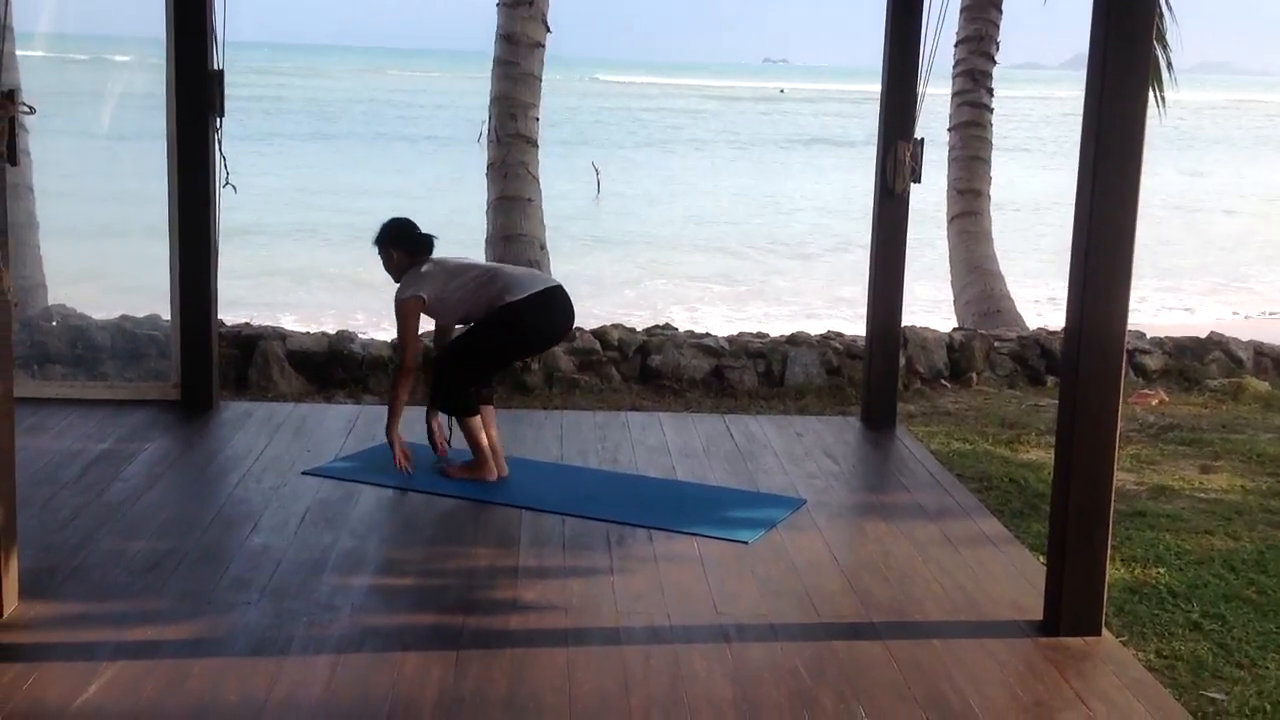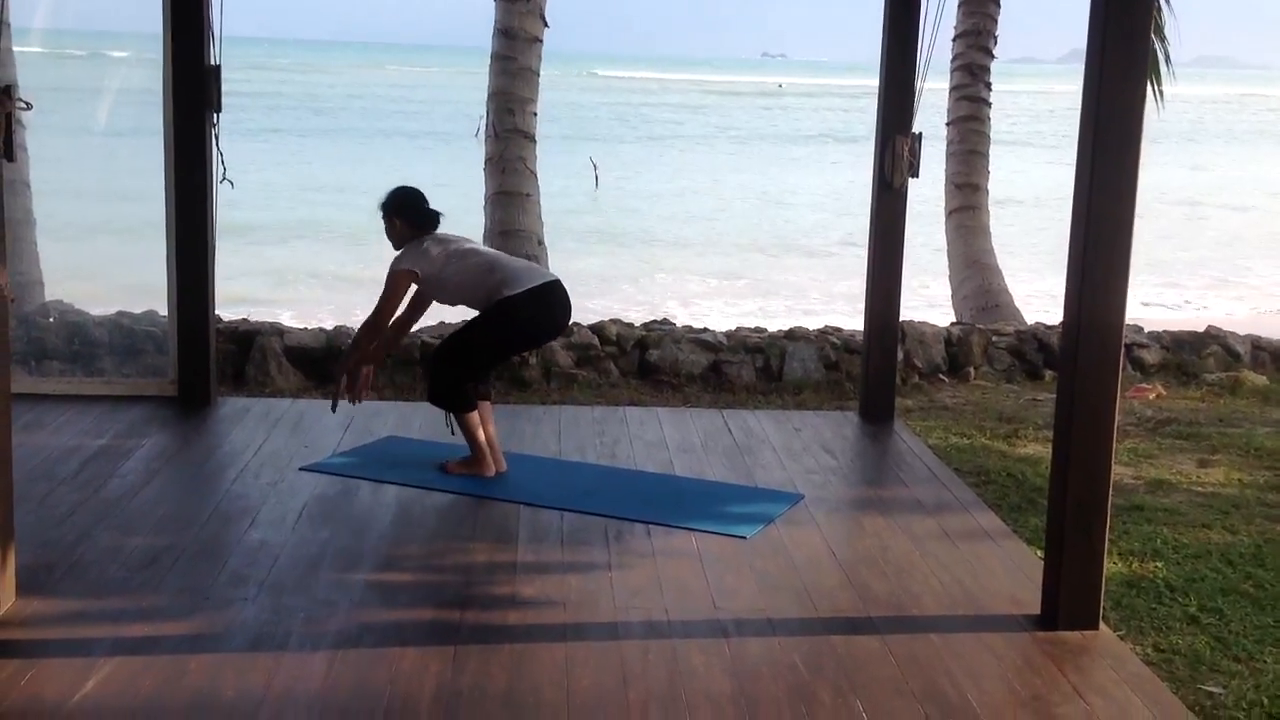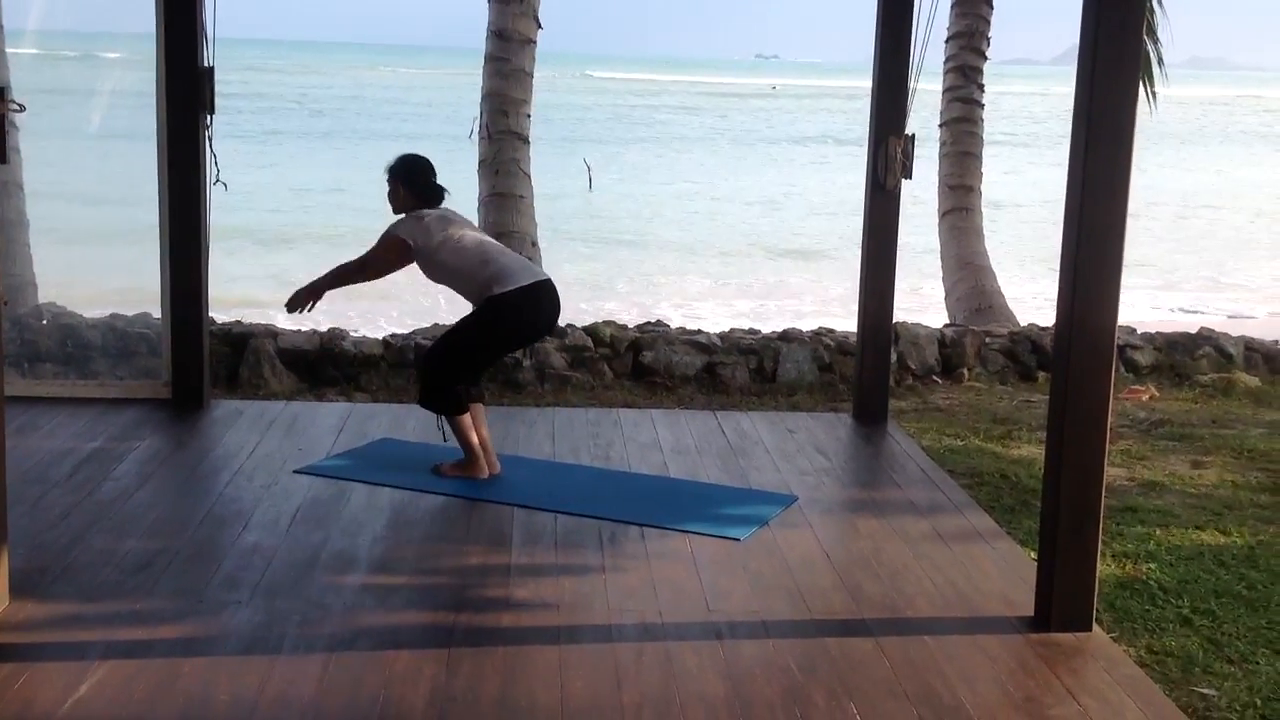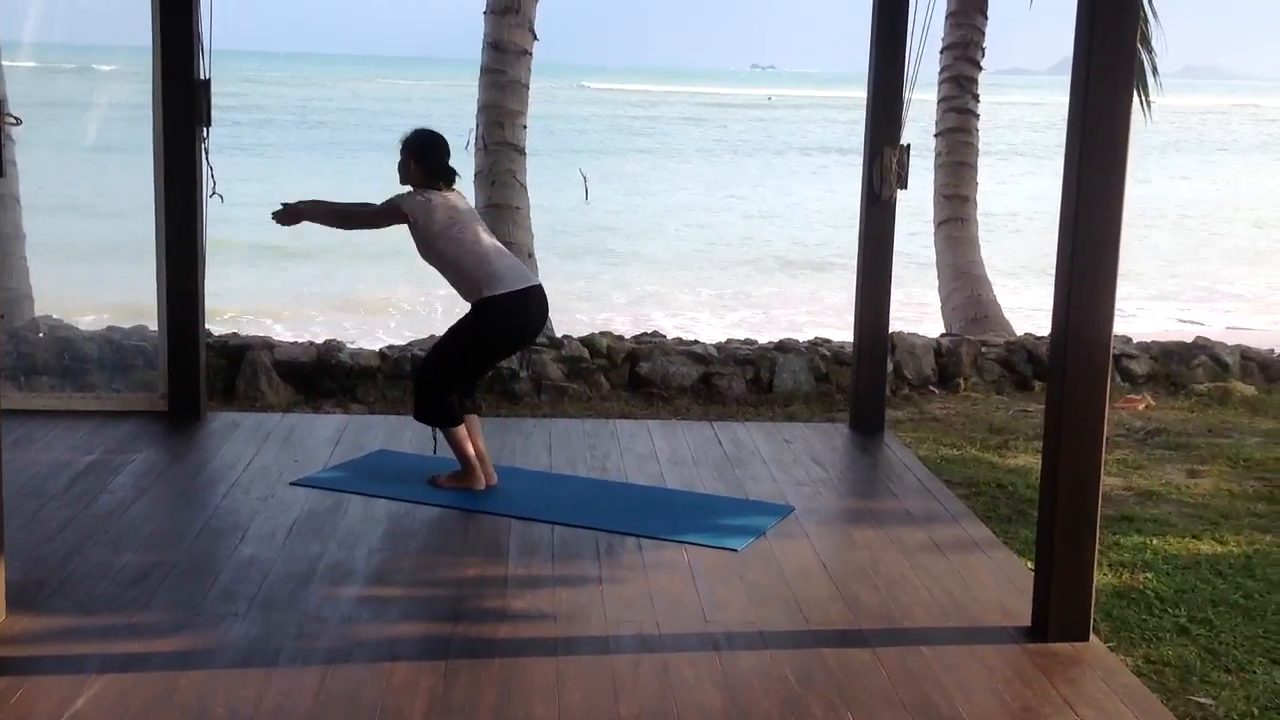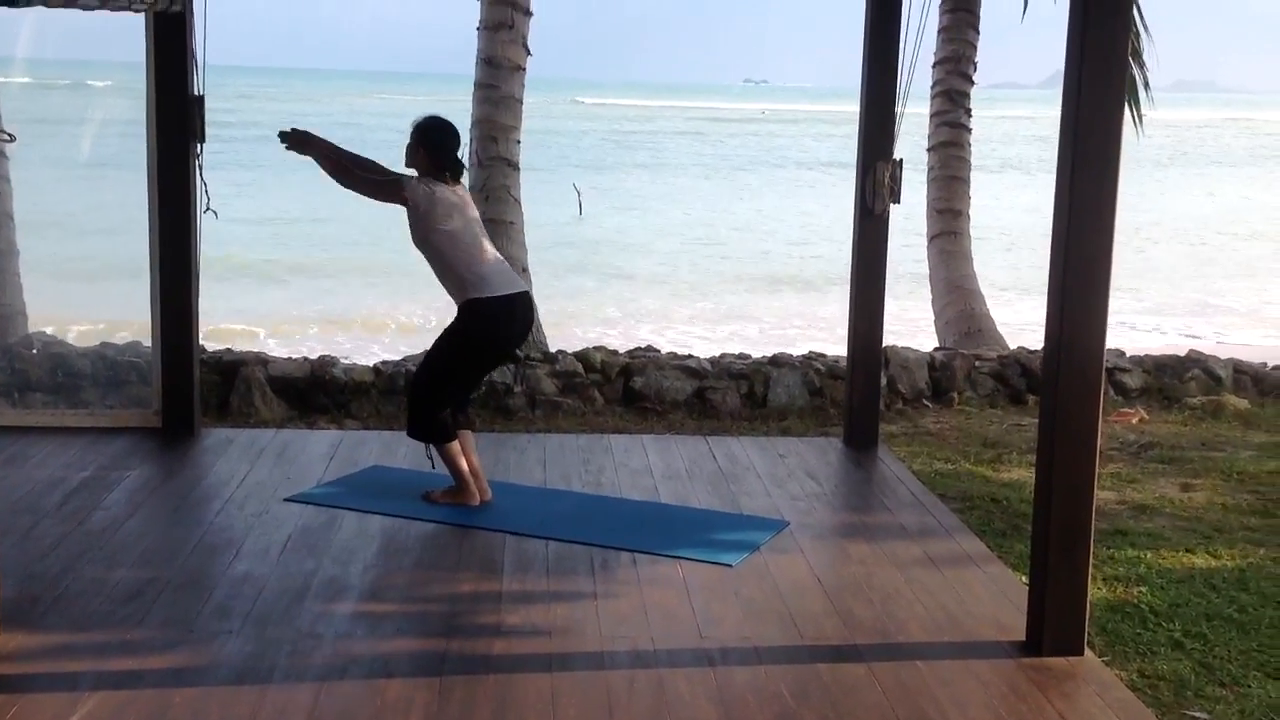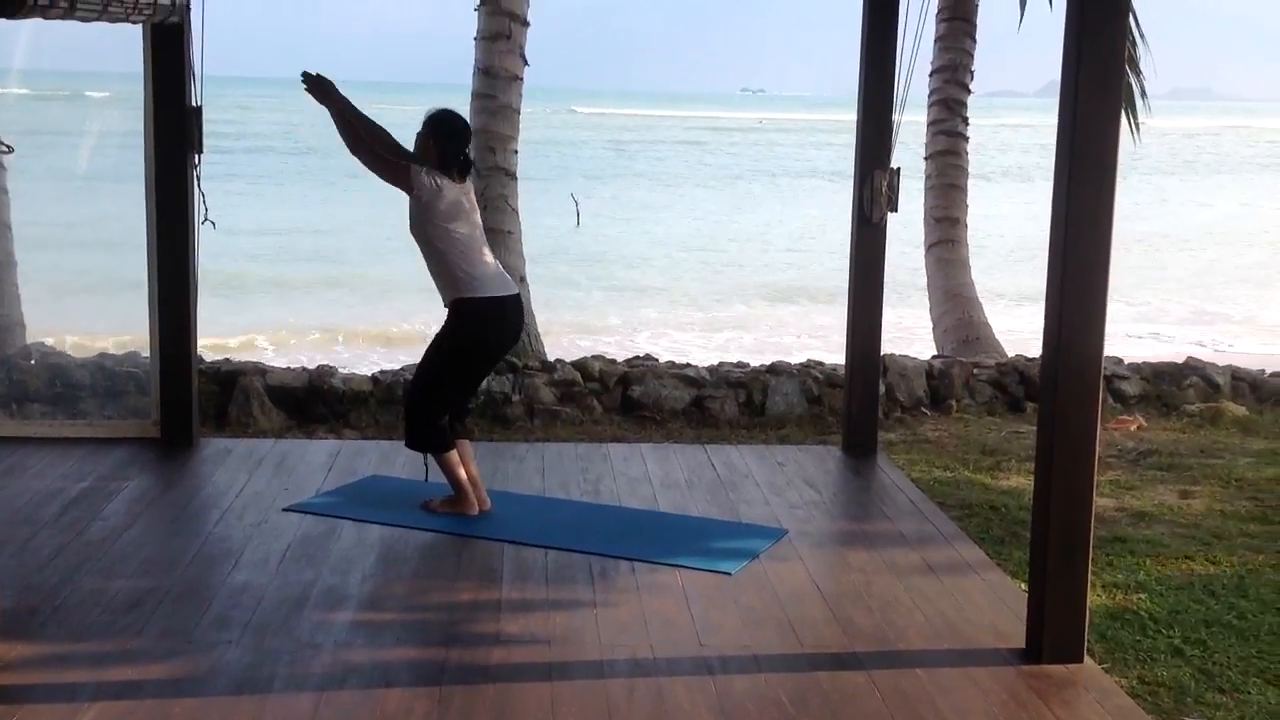
dt=0.2s
person 1, frame 1
left shoulder: (409, 290)
right shoulder: (440, 271)
left elbow: (408, 366)
right elbow: (444, 345)
left wrist: (392, 431)
right wrist: (433, 416)
left hip: (530, 310)
right hip: (556, 304)
left knee: (448, 373)
right knee: (470, 365)
left ankle: (483, 465)
right ankle: (495, 459)
person 1, frame 2
left shoulder: (409, 259)
right shoulder: (440, 247)
left elbow: (378, 322)
right elbow: (408, 318)
left wrist: (345, 367)
right wrist: (368, 362)
left hip: (527, 305)
right hip: (553, 298)
left knee: (445, 366)
right knee: (466, 361)
left ankle: (481, 461)
right ankle: (493, 455)
person 1, frame 3
left shoulder: (410, 227)
right shoulder: (441, 218)
left elbow: (360, 267)
right elbow: (380, 266)
left wrist: (313, 288)
right wrist: (324, 286)
left hip: (516, 305)
right hip: (542, 298)
left knee: (437, 367)
right knee: (458, 364)
left ankle: (475, 463)
right ankle: (486, 458)
person 1, frame 4
left shoulder: (418, 204)
right shoulder: (449, 197)
left elbow: (352, 219)
right elbow: (366, 212)
left wrist: (304, 211)
right wrist: (312, 207)
left hip: (504, 308)
right hip: (531, 300)
left knee: (433, 378)
right knee: (455, 374)
left ankle: (472, 473)
right ankle: (483, 467)
person 1, frame 5
left shoulder: (421, 192)
right shoulder: (452, 187)
left elbow: (354, 179)
right elbow: (376, 173)
left wrist: (312, 149)
right wrist: (320, 146)
left hip: (490, 311)
right hip: (517, 306)
left knee: (427, 392)
right knee: (449, 390)
left ankle: (466, 489)
right ankle: (477, 483)
person 1, frame 6
left shoulder: (427, 185)
right shoulder: (459, 181)
left elbow: (364, 148)
right elbow: (390, 146)
left wrist: (332, 103)
right wrist: (339, 102)
left hip: (479, 312)
right hip: (507, 308)
left knee: (424, 401)
right knee: (448, 399)
left ankle: (464, 499)
right ankle: (475, 492)
